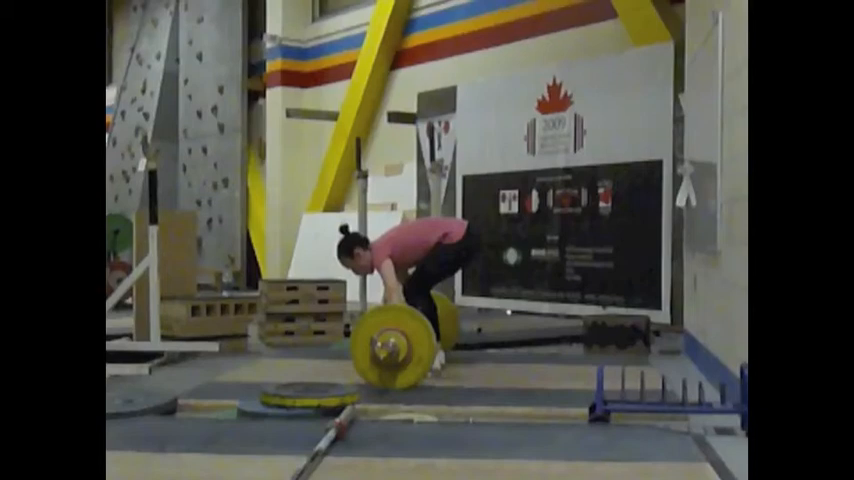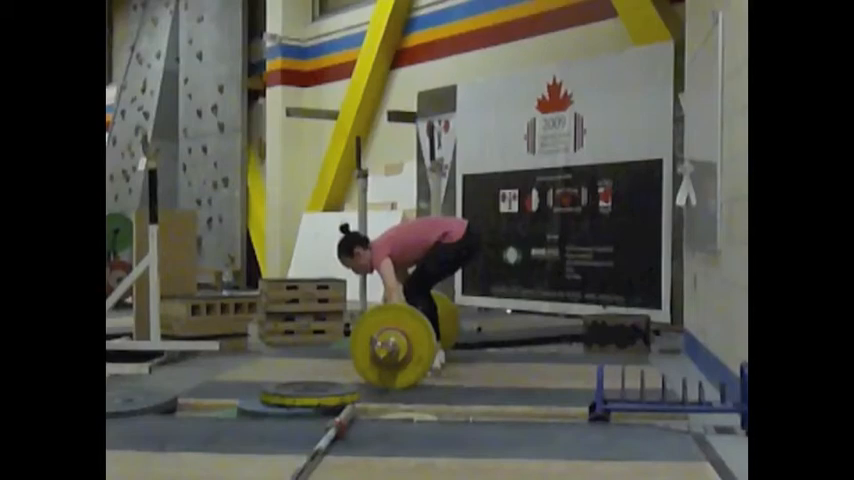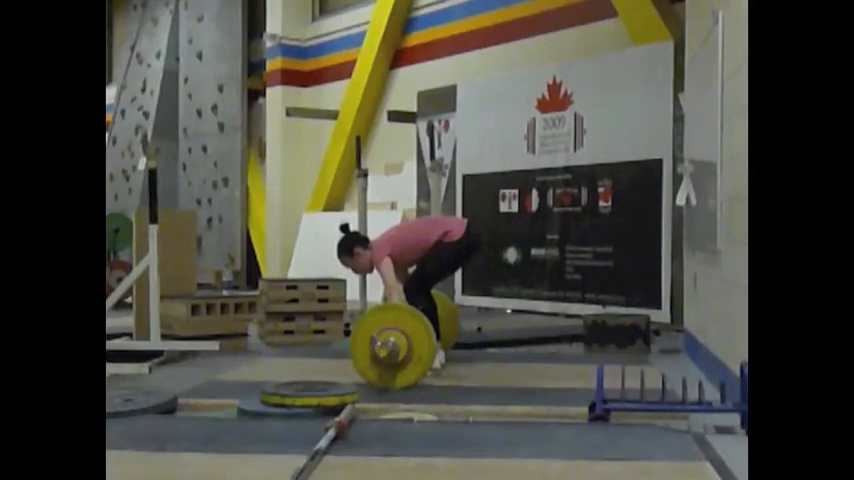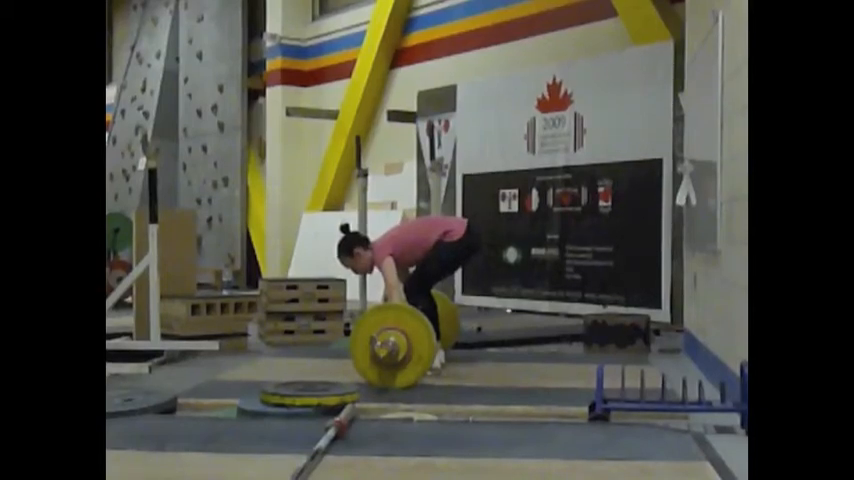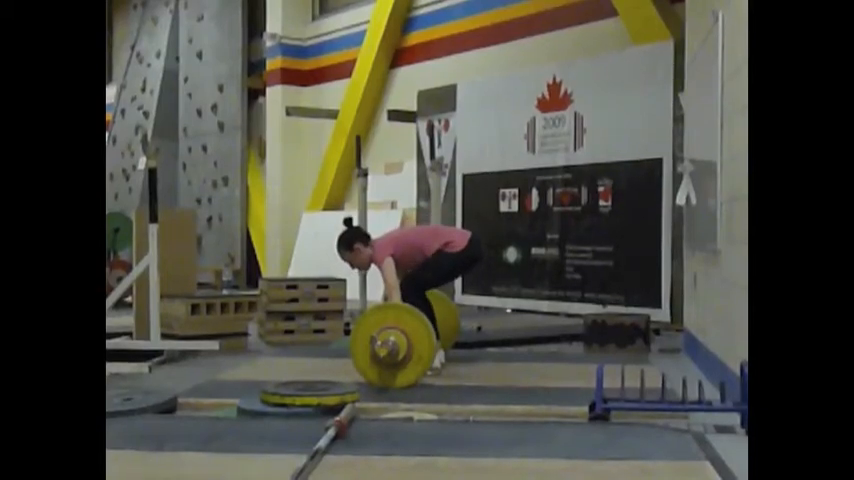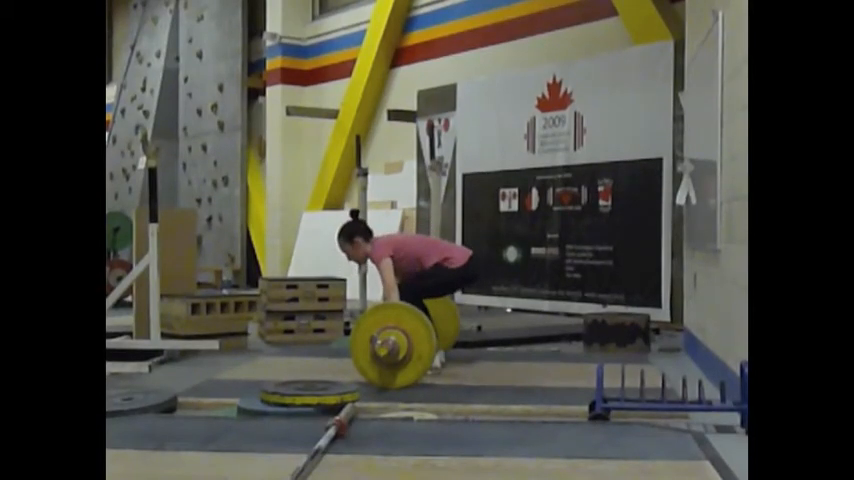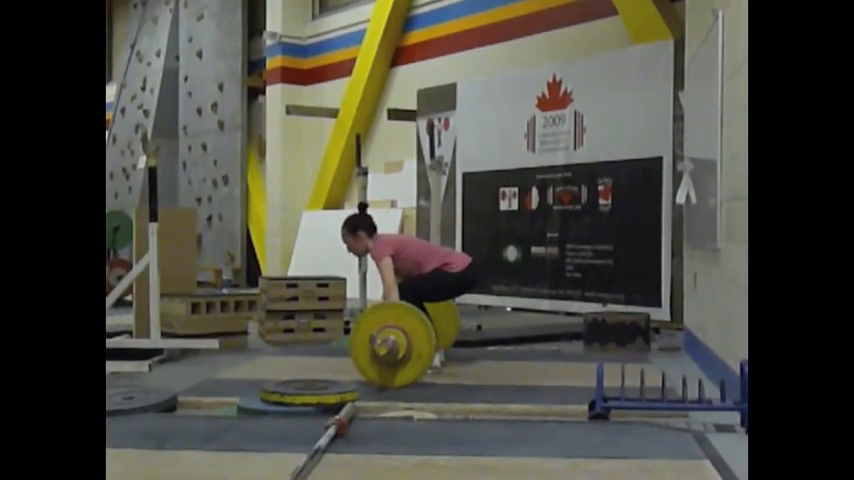
dt=0.3s
person 1, frame 1
left shoulder: (378, 252)
right shoulder: (388, 250)
left elbow: (393, 292)
right elbow: (402, 284)
left hip: (456, 240)
right hip: (462, 236)
left knee: (414, 290)
right knee: (417, 289)
person 1, frame 2
left shoulder: (378, 252)
right shoulder: (388, 250)
left elbow: (392, 291)
right elbow: (402, 284)
left hip: (456, 239)
right hip: (463, 236)
left knee: (414, 290)
right knee: (418, 289)
person 1, frame 3
left shoulder: (378, 251)
right shoulder: (388, 250)
left elbow: (392, 291)
right elbow: (401, 285)
left hip: (456, 238)
right hip: (462, 235)
left knee: (415, 289)
right knee: (418, 289)
person 1, frame 4
left shoulder: (379, 251)
right shoulder: (388, 249)
left elbow: (393, 290)
right elbow: (402, 283)
left hip: (457, 238)
right hip: (463, 234)
left knee: (415, 289)
right knee: (419, 289)
person 1, frame 5
left shoulder: (380, 250)
right shoulder: (388, 247)
left elbow: (393, 291)
right elbow: (396, 287)
left hip: (459, 248)
right hip: (464, 244)
left knee: (410, 290)
right knee: (413, 290)
person 1, frame 6
left shoulder: (378, 249)
right shoulder: (387, 244)
left elbow: (391, 291)
right elbow: (399, 284)
left hip: (458, 267)
right hip: (461, 264)
left knee: (405, 294)
right knee: (409, 294)
person 1, frame 7
left shoulder: (379, 247)
right shoulder: (388, 243)
left elbow: (391, 290)
right elbow: (400, 283)
left hip: (457, 272)
right hip: (460, 268)
left knee: (404, 295)
right knee: (409, 295)
